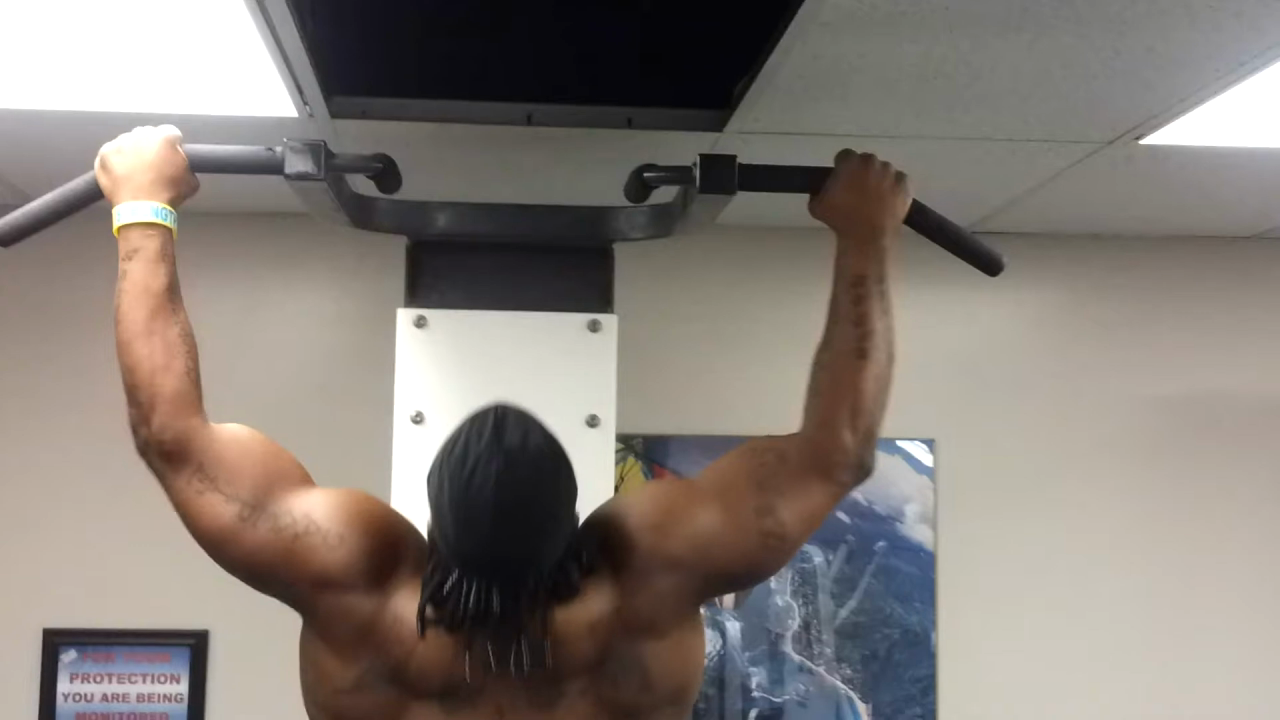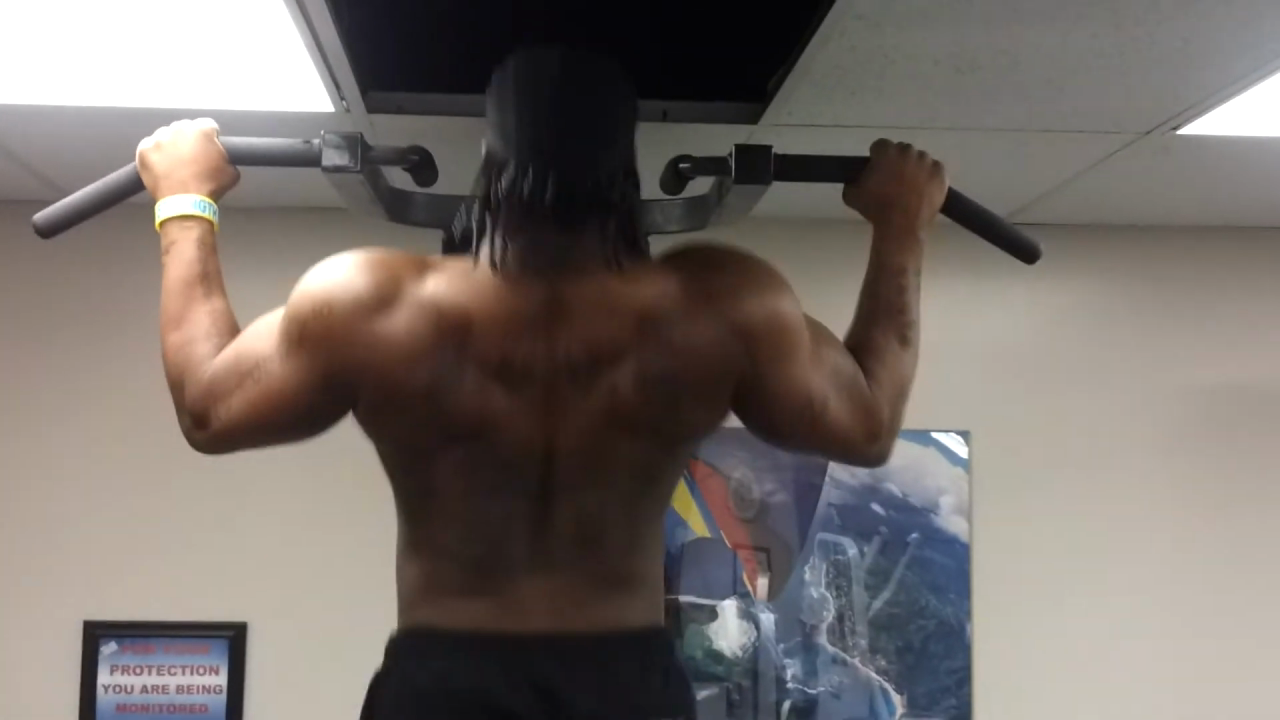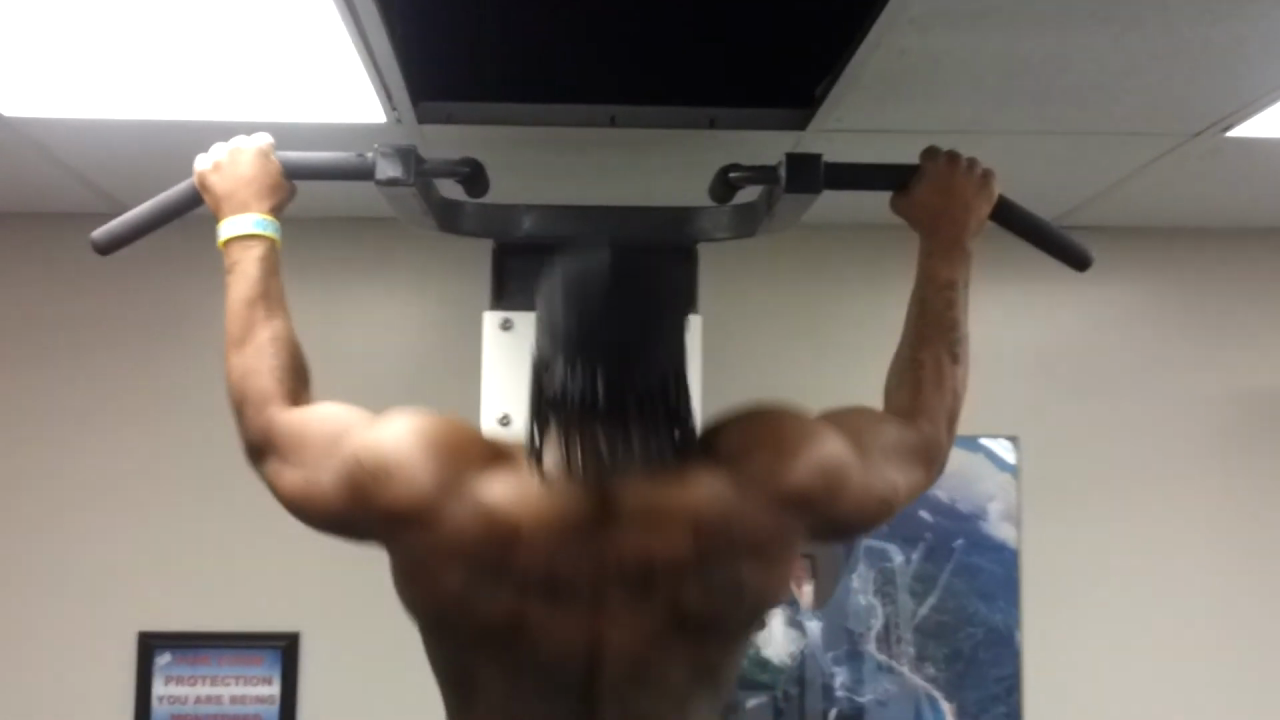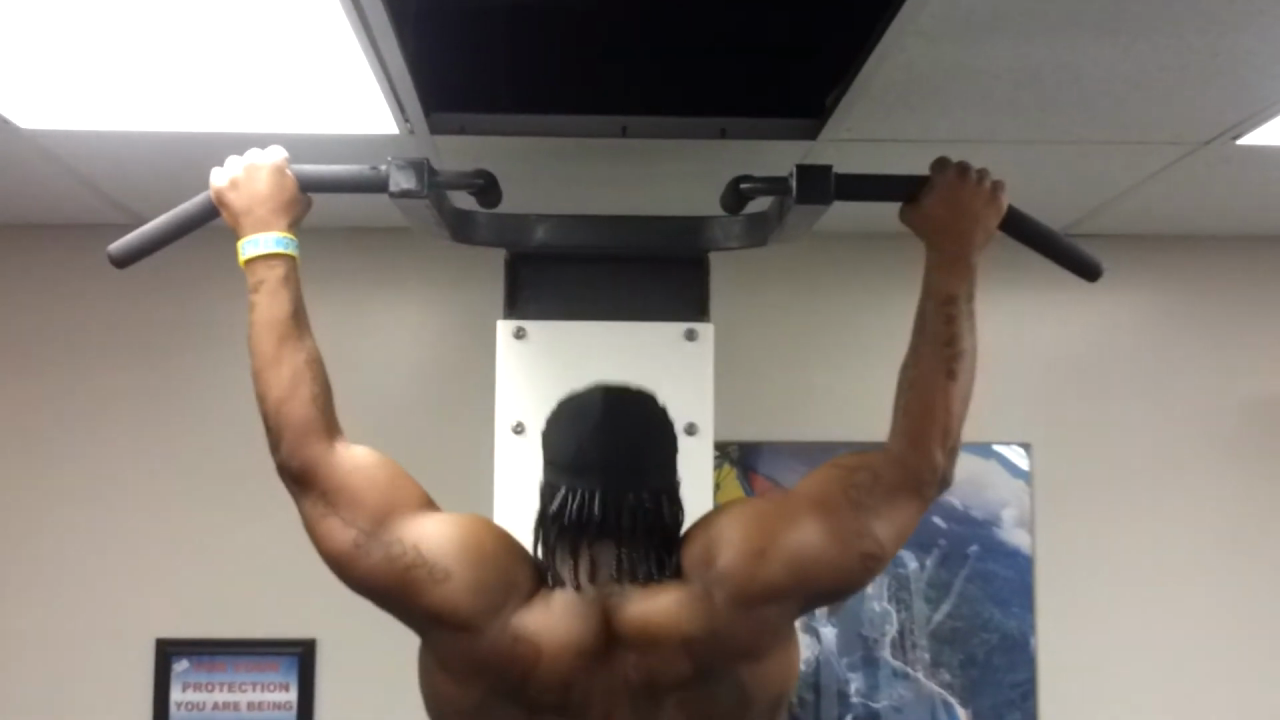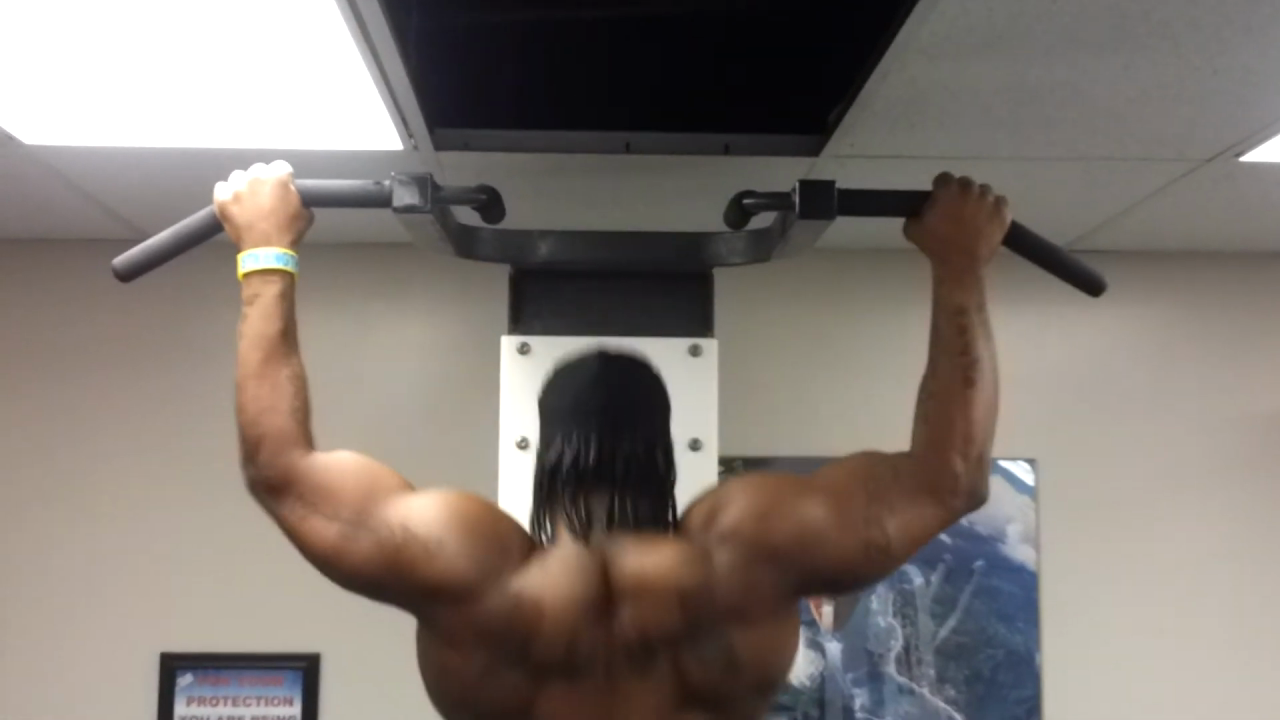
dt=1s
person 1, frame 1
left shoulder: (353, 591)
right shoulder: (647, 595)
left elbow: (167, 430)
right elbow: (839, 448)
left wrist: (143, 211)
right wrist: (864, 238)
person 1, frame 2
left shoulder: (372, 305)
right shoulder: (721, 307)
left elbow: (205, 405)
right elbow: (871, 422)
left wrist: (185, 201)
right wrist: (899, 226)
person 1, frame 3
left shoulder: (441, 496)
right shoulder: (756, 500)
left elbow: (270, 425)
right elbow: (920, 438)
left wrist: (247, 223)
right wrist: (946, 243)
person 1, frame 4
left shoulder: (476, 610)
right shoulder: (738, 602)
left elbow: (305, 452)
right elbow: (920, 461)
left wrist: (268, 240)
right wrist: (951, 253)
person 1, frame 5
left shoulder: (471, 576)
right shoulder: (742, 567)
left elbow: (276, 466)
right elbow: (952, 474)
left wrist: (266, 255)
right wrist: (958, 267)
